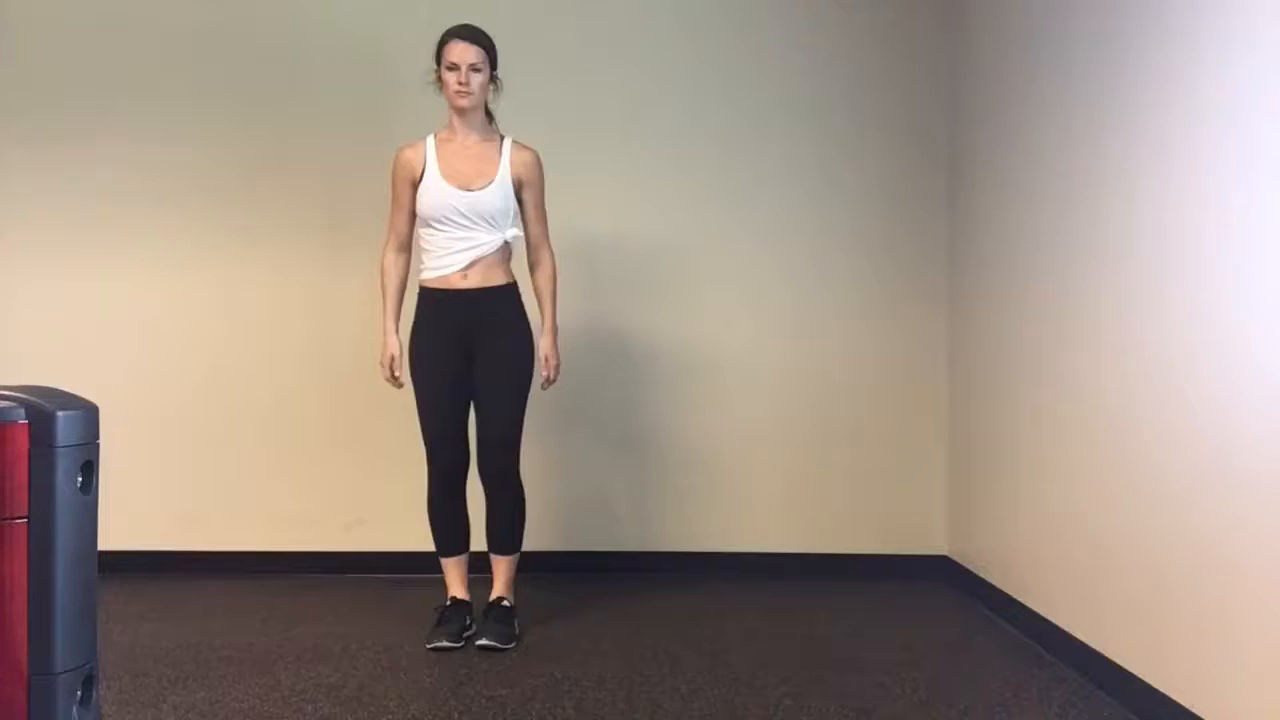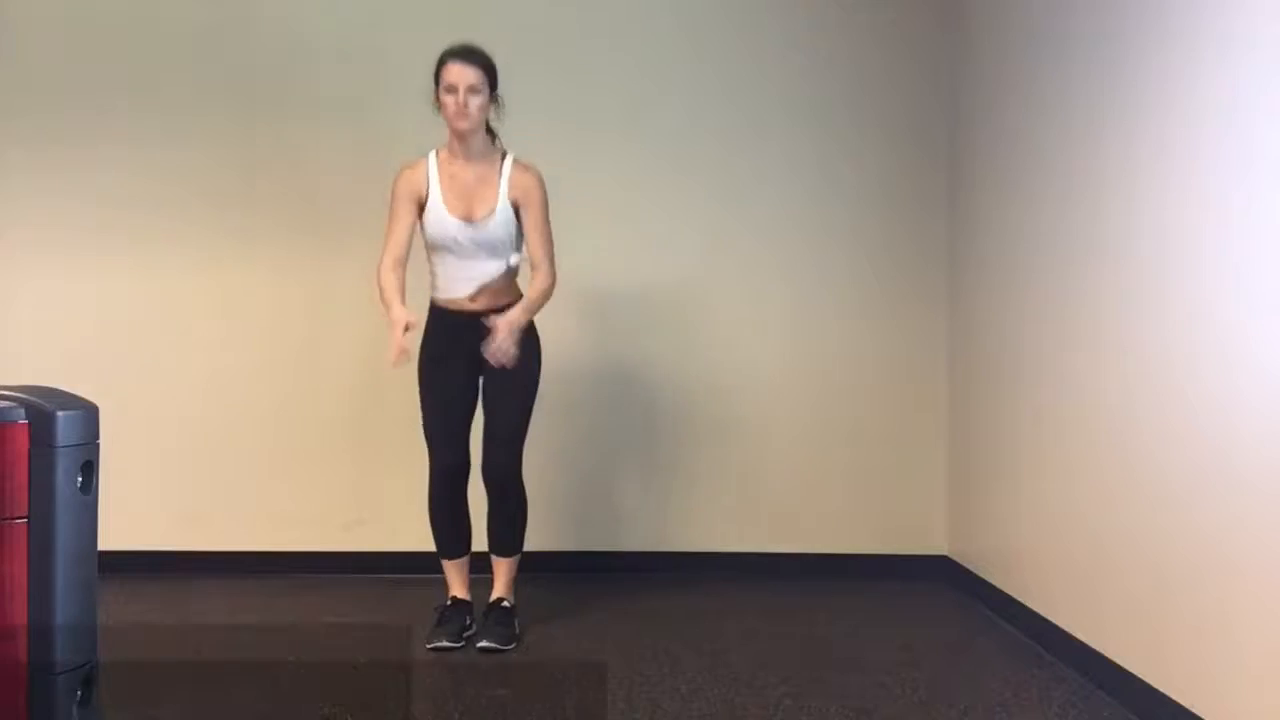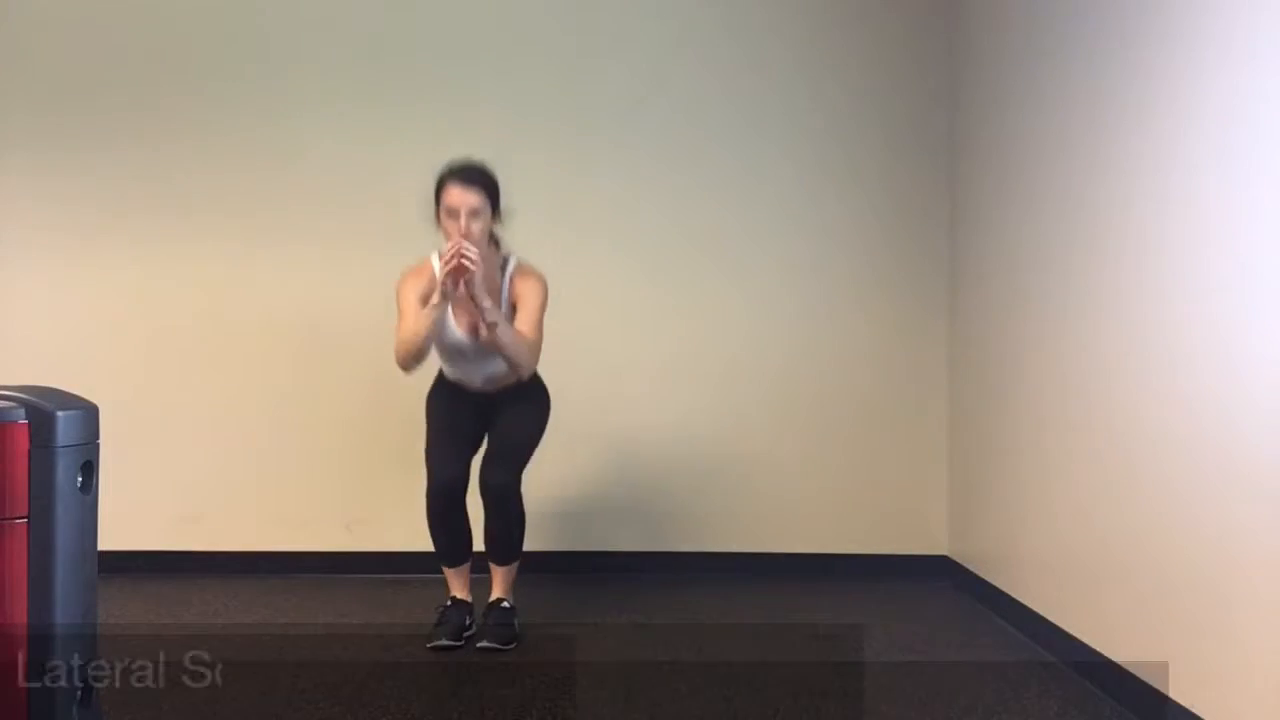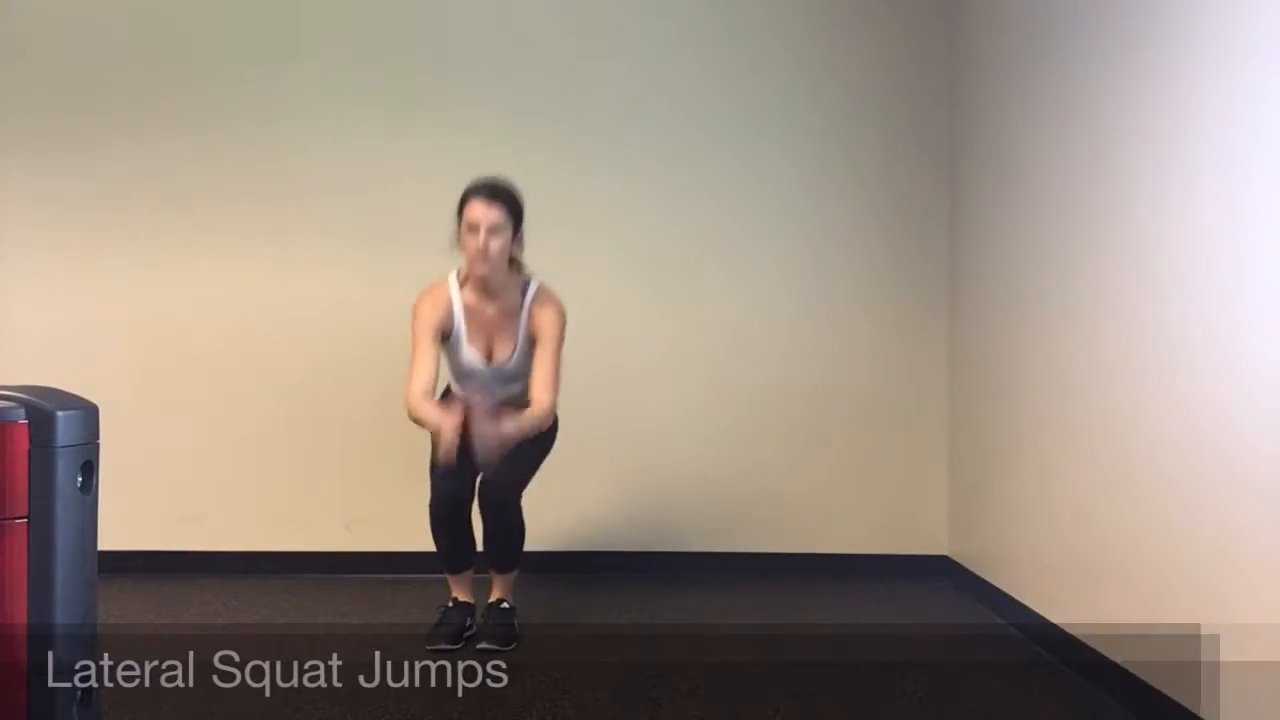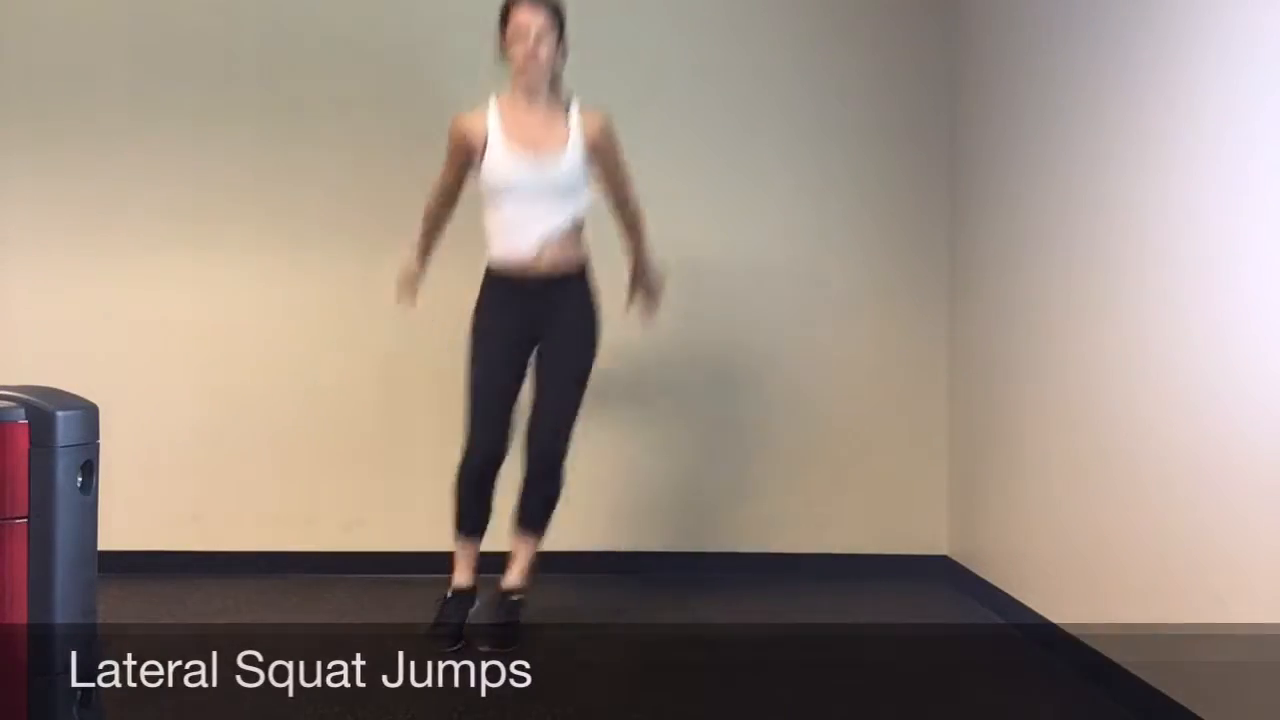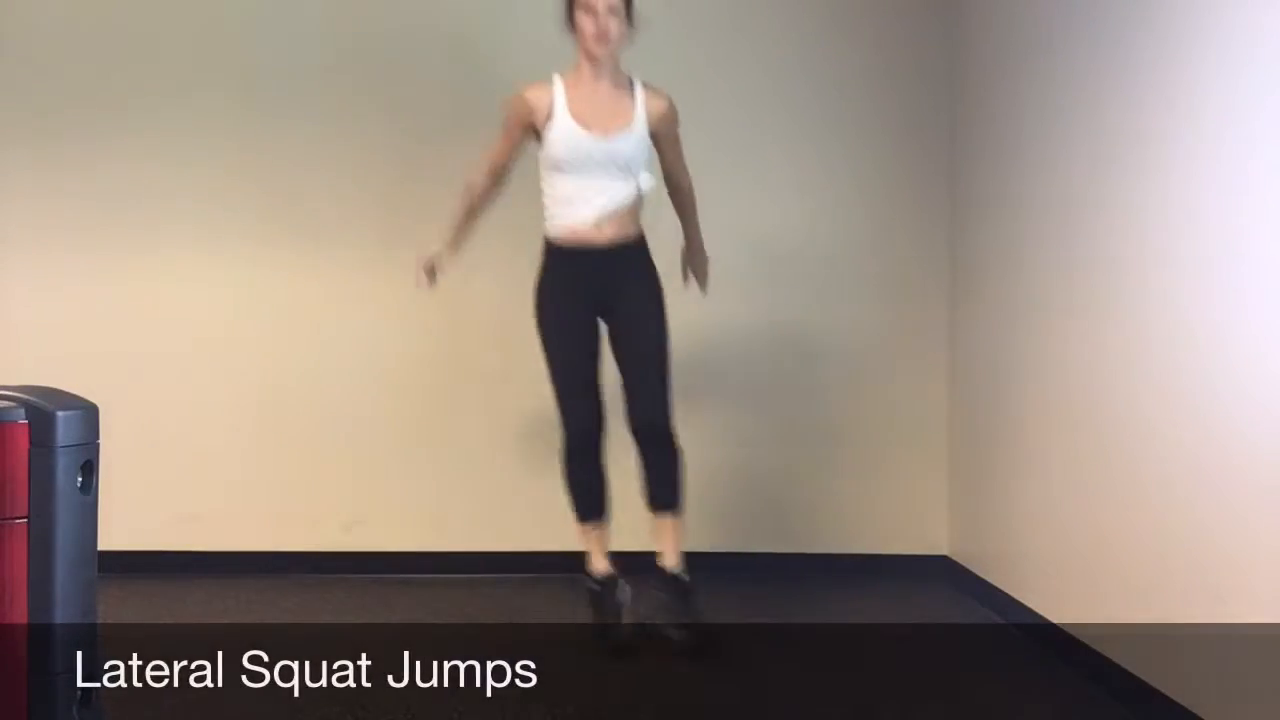
dt=0.3s
person 1, frame 1
left shoulder: (520, 159)
right shoulder: (413, 158)
left elbow: (541, 252)
right elbow: (396, 250)
left wrist: (548, 330)
right wrist: (389, 330)
left hip: (501, 316)
right hip: (436, 318)
left knee: (499, 461)
right knee: (445, 462)
left ankle: (502, 599)
right ankle: (456, 599)
person 1, frame 2
left shoulder: (522, 179)
right shoulder: (416, 177)
left elbow: (544, 272)
right elbow: (391, 262)
left wrist: (515, 320)
right wrist: (397, 315)
left hip: (508, 332)
right hip: (446, 332)
left knee: (502, 466)
right knee: (446, 466)
left ankle: (502, 600)
right ankle: (457, 600)
person 1, frame 3
left shoulder: (525, 282)
right shoulder: (420, 279)
left elbow: (525, 364)
right elbow: (405, 358)
left wrist: (483, 300)
right wrist: (445, 294)
left hip: (517, 400)
right hip: (455, 398)
left knee: (499, 480)
right knee: (442, 484)
left ankle: (502, 600)
right ankle: (459, 599)
person 1, frame 4
left shoulder: (544, 308)
right shoulder: (436, 302)
left elbow: (544, 407)
right elbow: (415, 399)
left wrist: (502, 430)
right wrist: (443, 422)
left hip: (519, 423)
right hip: (460, 417)
left knee: (498, 492)
right knee: (447, 497)
left ankle: (501, 601)
right ankle: (460, 602)
person 1, frame 5
left shoulder: (589, 124)
right shoulder: (476, 127)
left elbow: (623, 195)
right elbow: (444, 195)
left wrist: (641, 265)
right wrist: (419, 262)
left hip: (568, 299)
right hip: (503, 299)
left knee: (548, 443)
right knee: (484, 444)
left ankle: (516, 585)
right ankle: (461, 583)
person 1, frame 6
left shoulder: (654, 106)
right shoulder: (539, 101)
left elbow: (677, 180)
right elbow: (492, 175)
left wrist: (694, 244)
right wrist: (449, 246)
left hip: (631, 270)
right hip: (565, 274)
left knee: (652, 418)
right knee: (582, 424)
left ankle: (672, 569)
right ankle: (599, 569)
